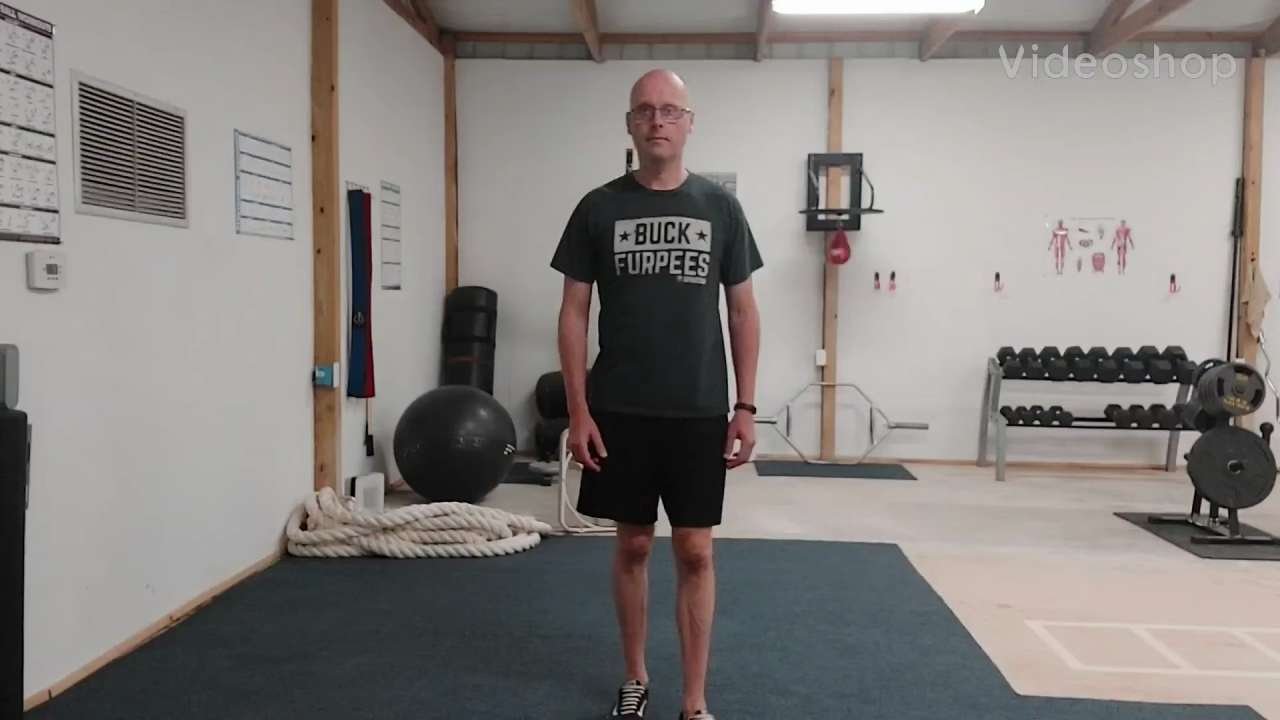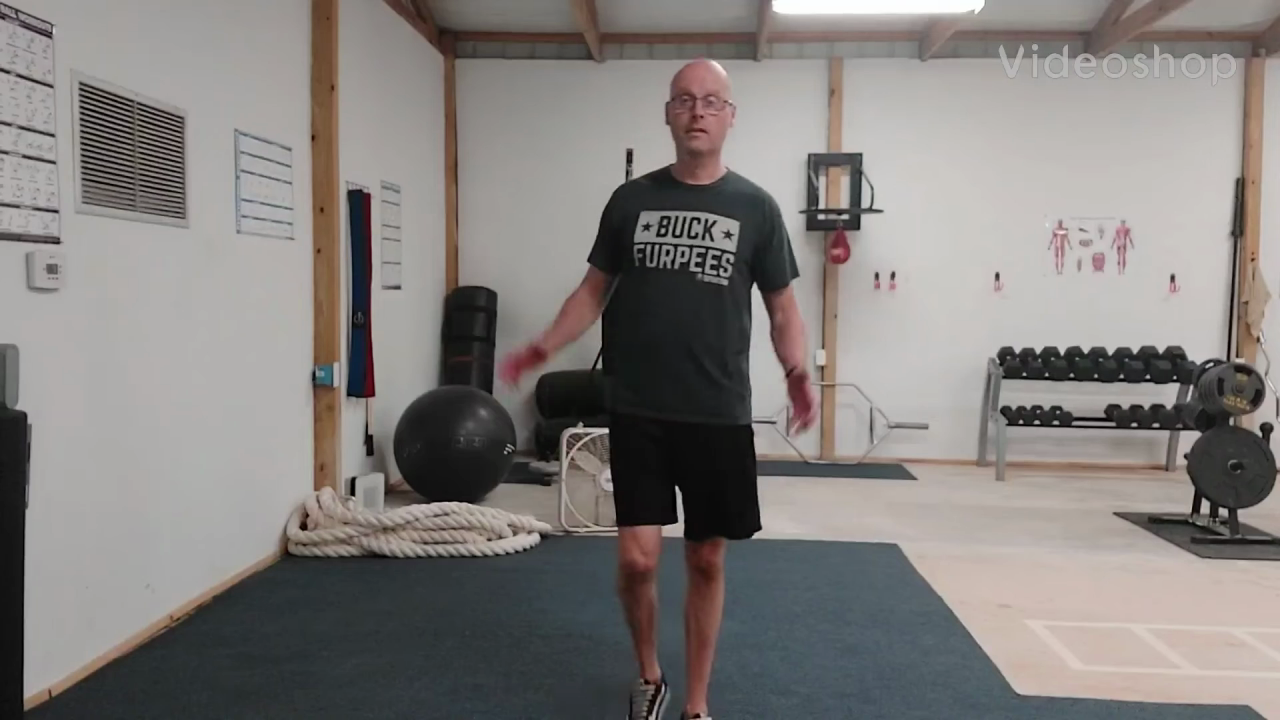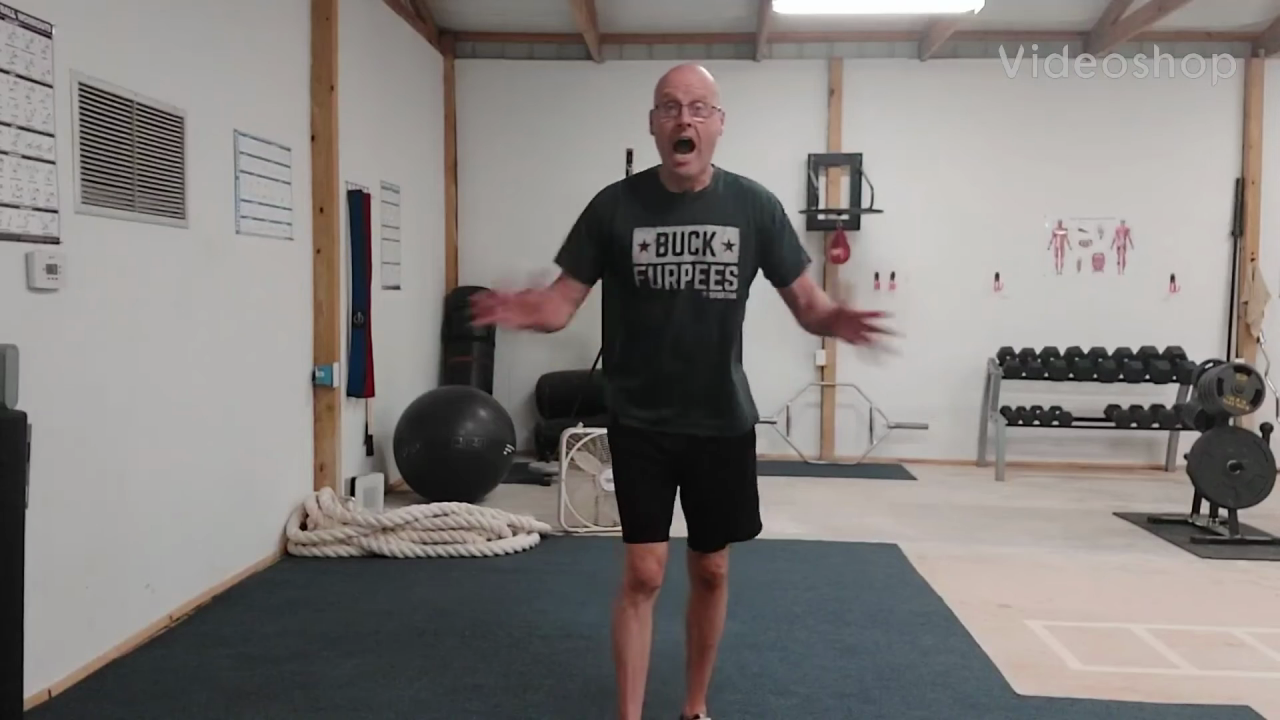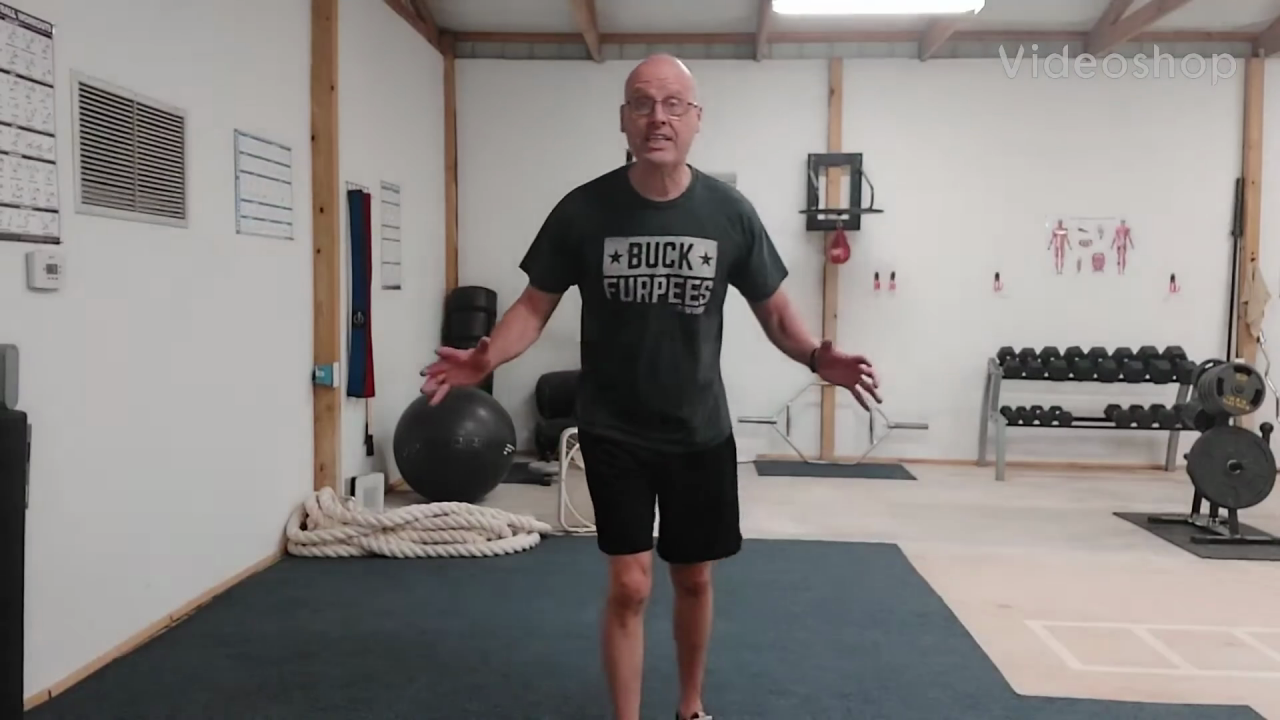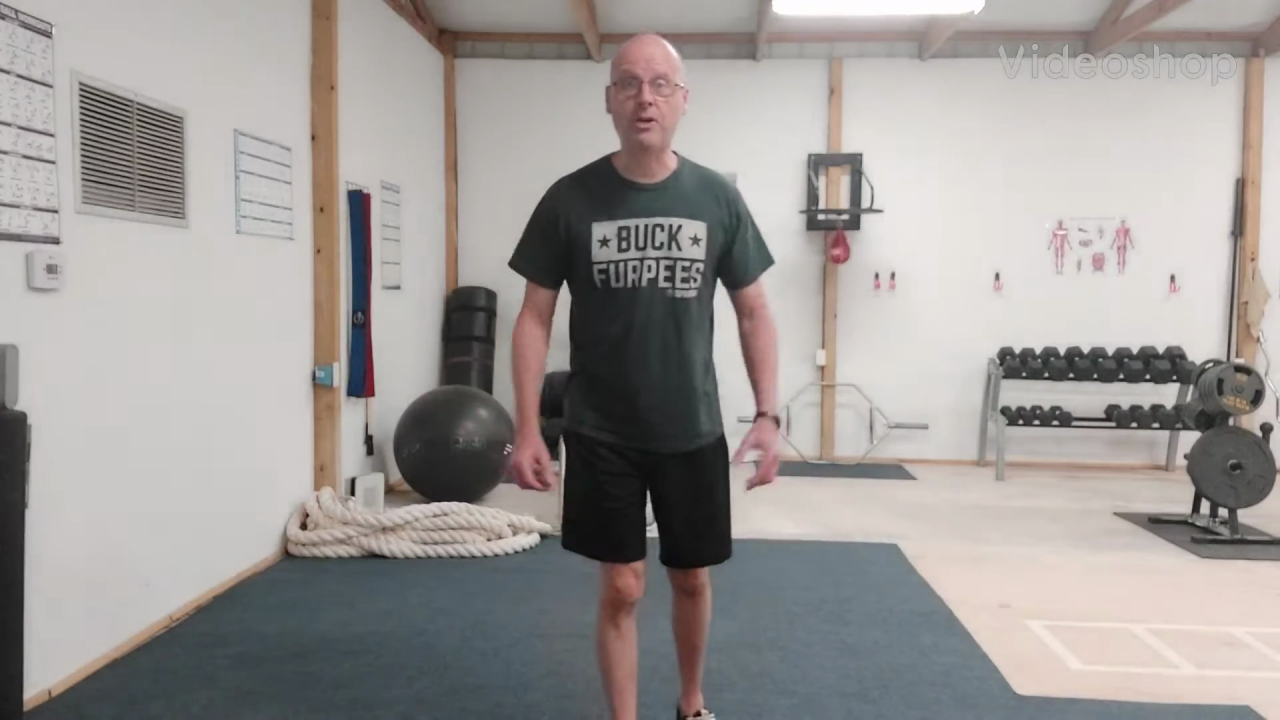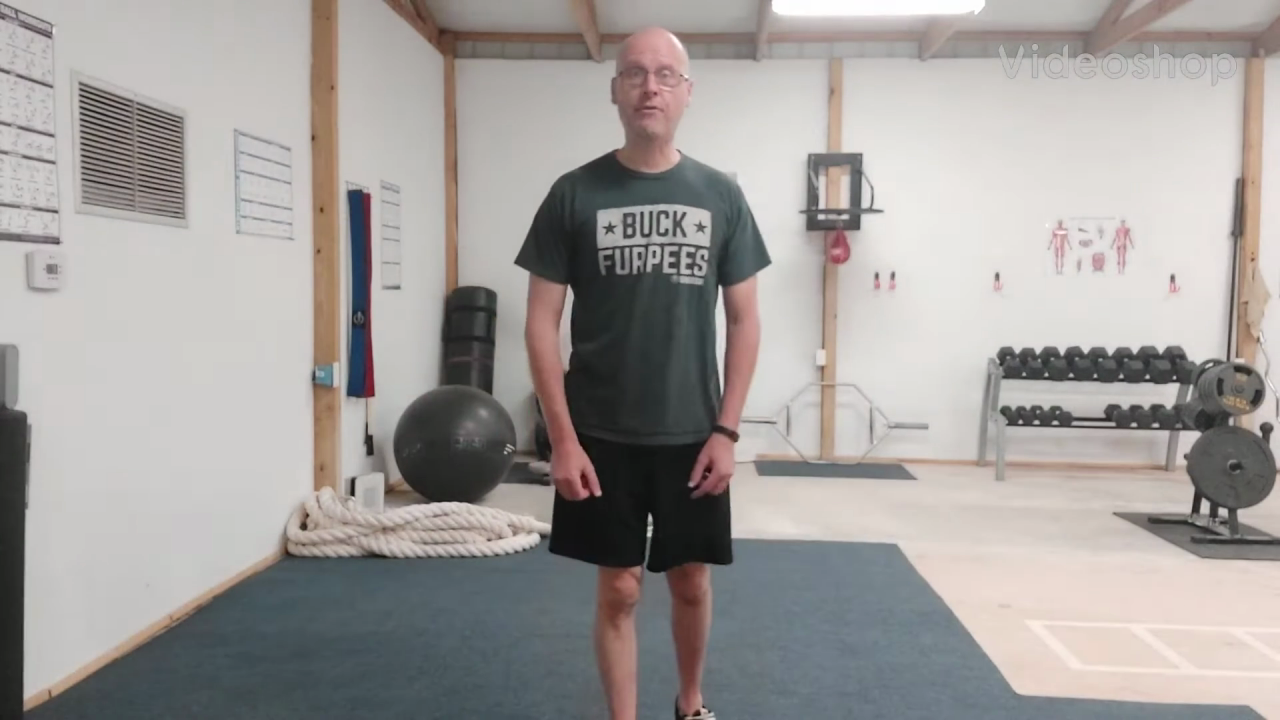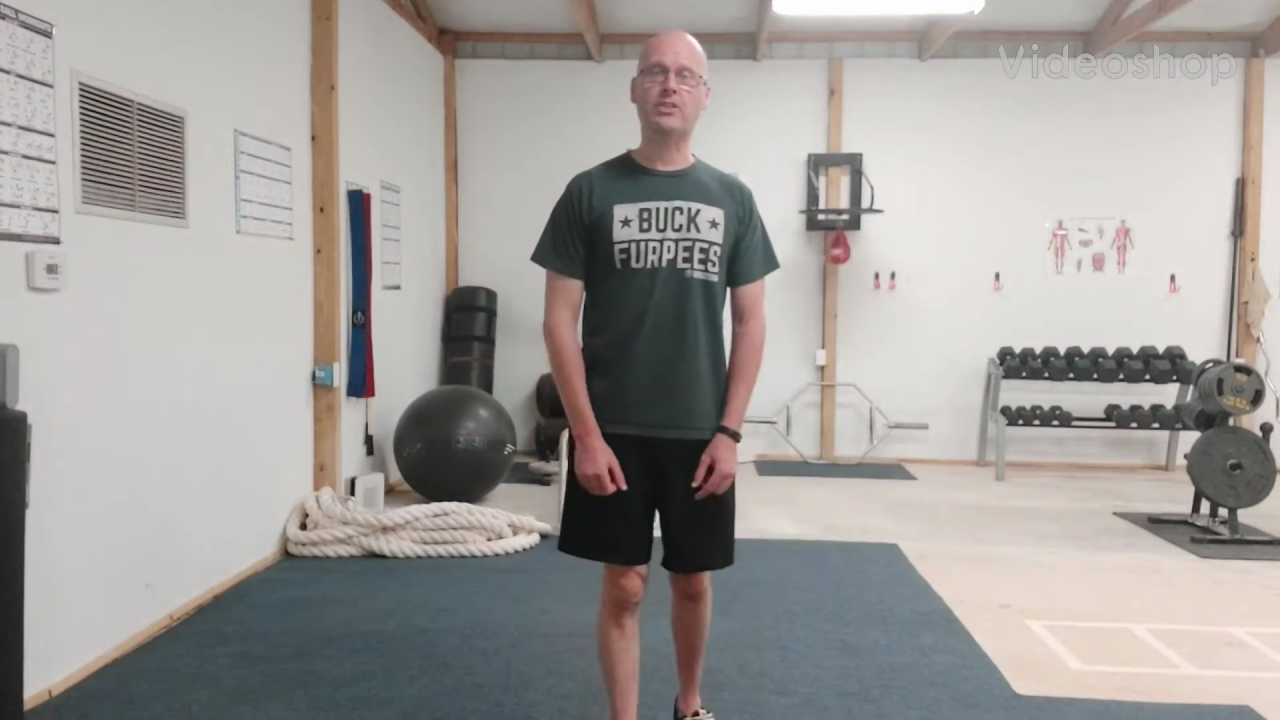
dt=0.4s
person 1, frame 1
left shoulder: (720, 206)
right shoulder: (598, 208)
left elbow: (743, 310)
right elbow: (574, 312)
left wrist: (745, 405)
right wrist: (578, 409)
left hip: (698, 411)
right hip: (620, 411)
left knee: (695, 553)
right knee: (632, 546)
person 1, frame 2
left shoulder: (756, 207)
right shoulder: (631, 199)
left elbow: (784, 310)
right elbow: (594, 292)
left wrist: (796, 371)
right wrist: (546, 344)
left hip: (718, 416)
right hip: (638, 412)
left knee: (706, 562)
right knee: (637, 559)
person 1, frame 3
left shoulder: (754, 206)
right shoulder: (616, 206)
left elbow: (803, 298)
right elbow: (564, 299)
left wrist: (836, 319)
right wrist: (522, 311)
left hip: (722, 424)
right hip: (639, 422)
left knee: (711, 570)
right knee: (643, 573)
person 1, frame 4
left shoulder: (730, 212)
right shoulder: (583, 211)
left elbow: (774, 310)
right elbow: (535, 304)
left wrist: (818, 357)
right wrist: (486, 357)
left hip: (700, 433)
right hip: (614, 433)
left knee: (694, 578)
right knee: (630, 585)
person 1, frame 5
left shoulder: (718, 198)
right shoulder: (569, 200)
left elbow: (753, 314)
right elbow: (535, 318)
left wrist: (767, 415)
right wrist: (528, 428)
left hip: (694, 434)
right hip: (601, 437)
left knee: (692, 580)
right knee: (621, 588)
person 1, frame 6
left shoulder: (721, 195)
right shoulder: (574, 194)
left elbow: (742, 321)
right elbow: (542, 323)
left wrist: (726, 431)
right wrist: (562, 437)
left hip: (691, 434)
right hip: (604, 436)
left knee: (691, 582)
right knee: (618, 589)
person 1, frame 7
left shoulder: (733, 198)
right shoulder: (590, 192)
left elbow: (750, 322)
right elbow: (561, 320)
left wrist: (729, 431)
right wrist: (586, 434)
left hip: (700, 432)
right hip: (614, 432)
left knee: (692, 580)
right knee: (623, 587)
